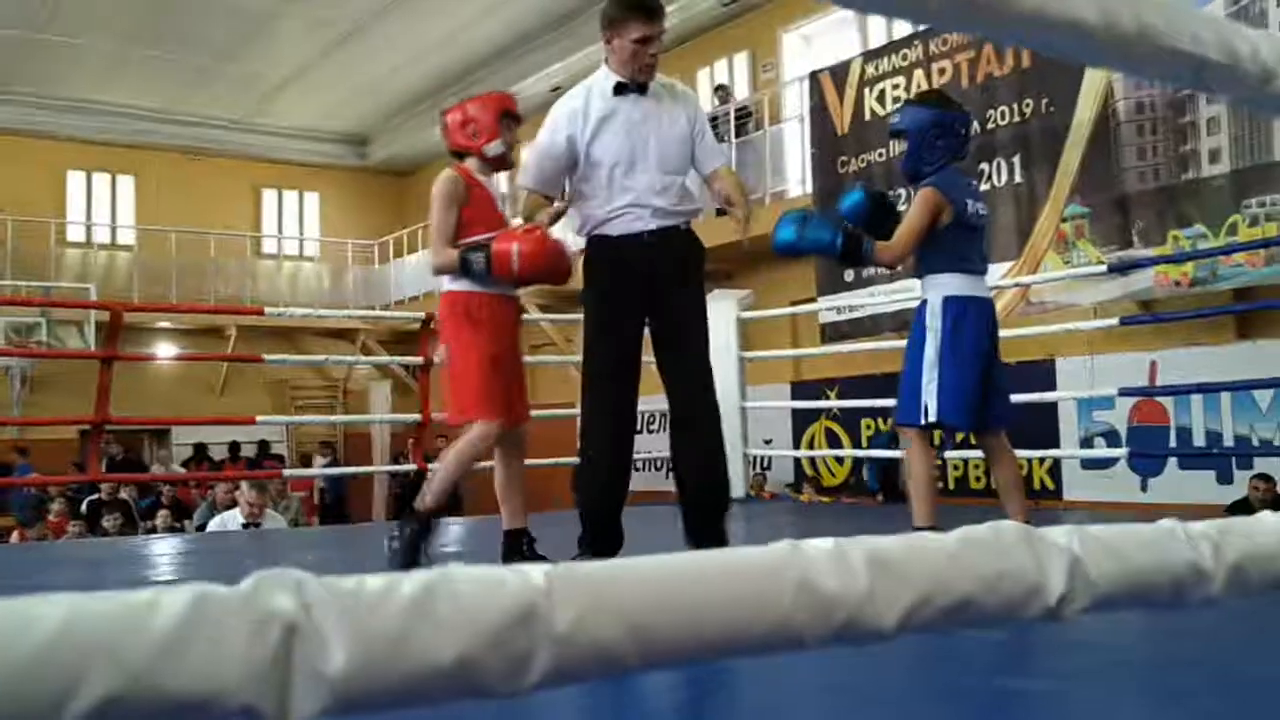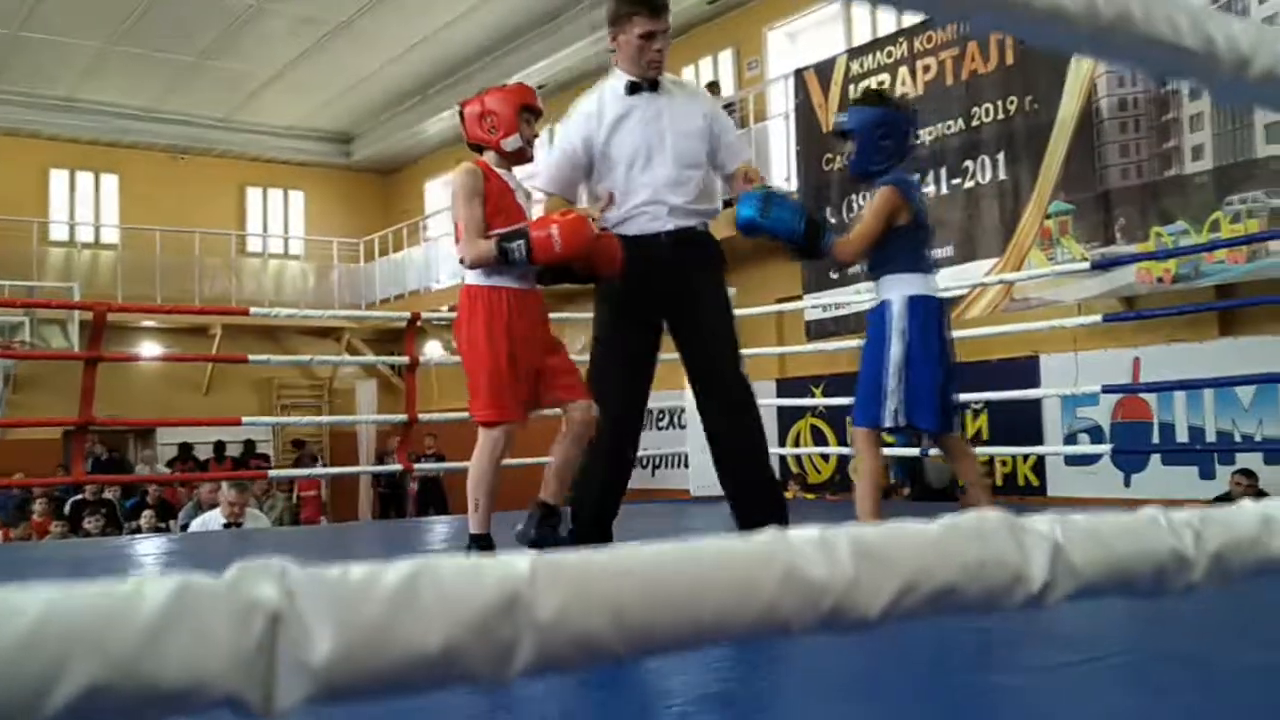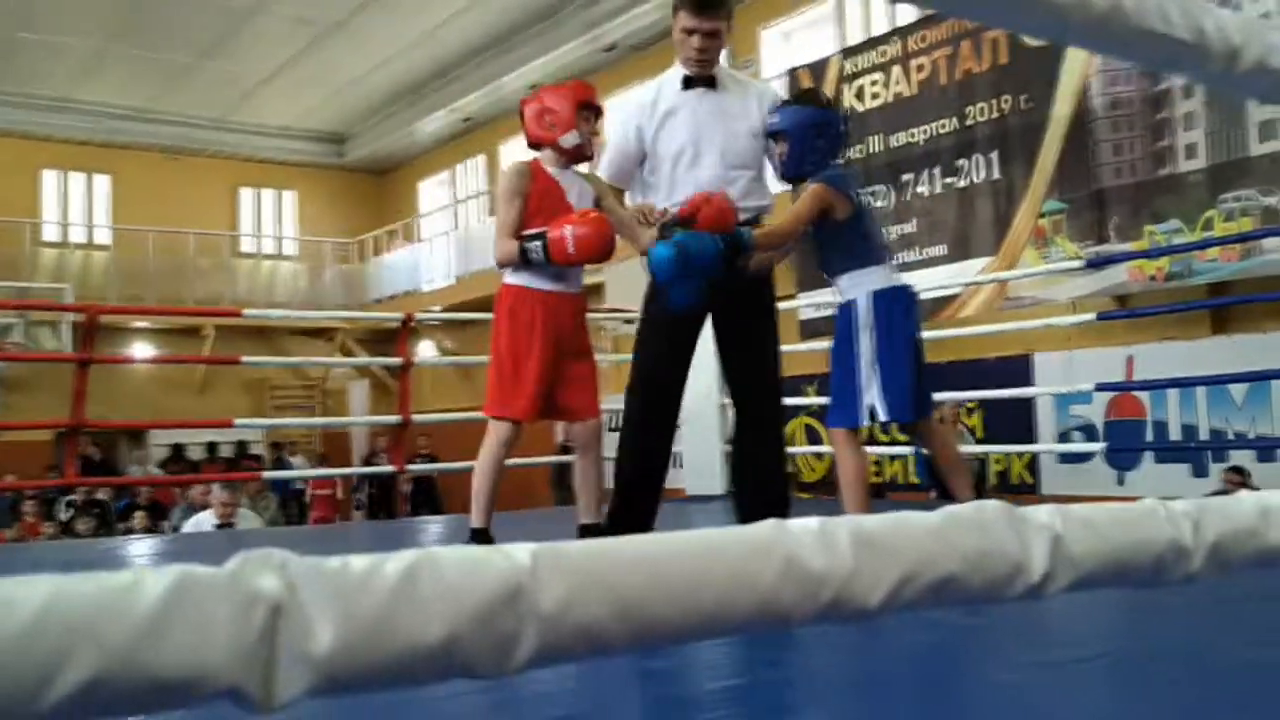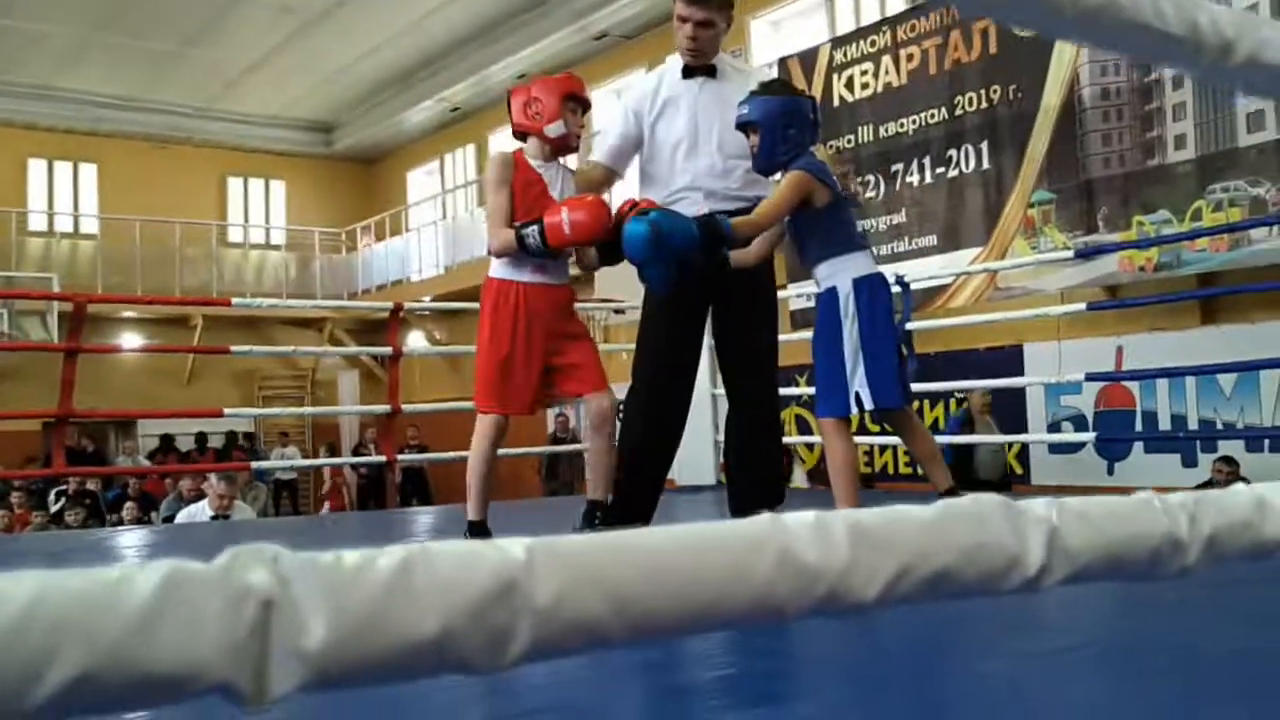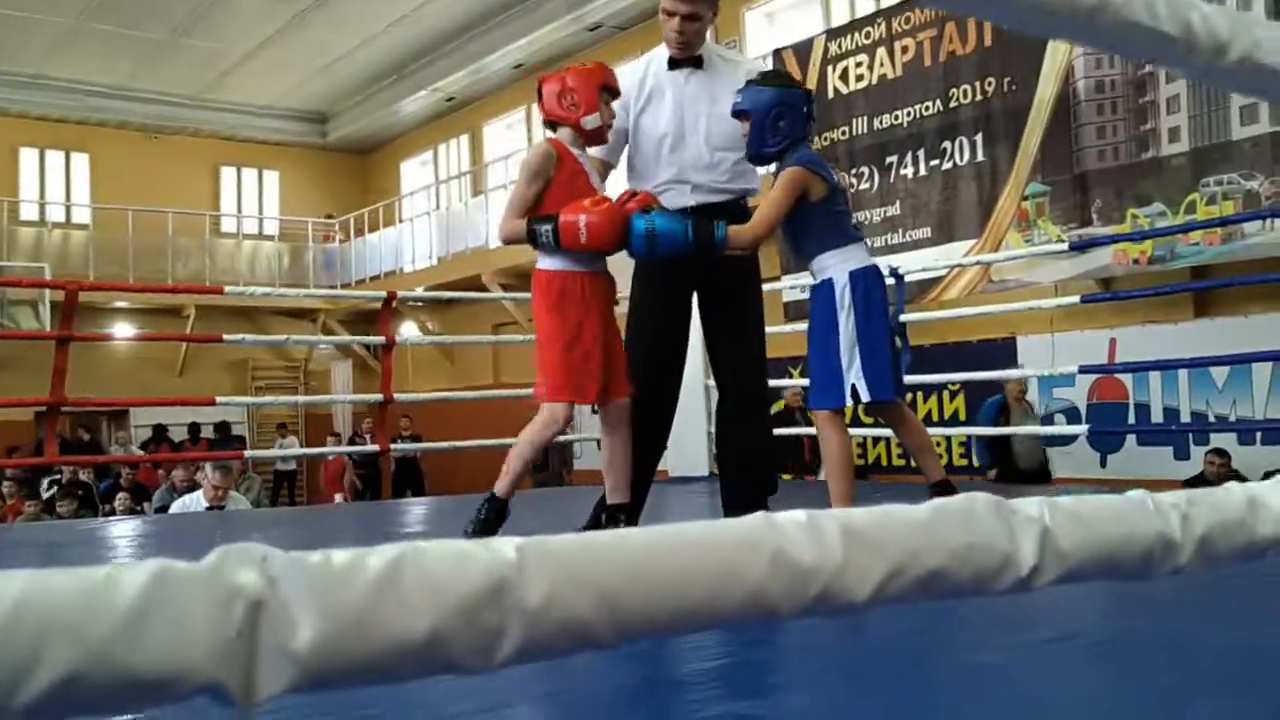
dt=0.4s
person 1, frame 1
left shoulder: (682, 102)
right shoulder: (575, 109)
left elbow: (715, 168)
right elbow: (538, 190)
left wrist: (735, 199)
right wrist: (535, 223)
left hip: (675, 251)
right hip: (612, 256)
left knee: (692, 387)
right knee: (608, 394)
left ankle: (707, 530)
right ankle: (598, 539)
person 1, frame 2
left shoulder: (696, 101)
right shoulder: (591, 112)
left elbow: (737, 167)
right elbow: (555, 197)
left wrist: (759, 193)
left hip: (693, 252)
right hip: (630, 258)
left knee: (724, 386)
right knee: (614, 397)
left ankle: (765, 525)
right ankle: (588, 533)
person 1, frame 3
left shoulder: (758, 98)
right shoulder: (648, 102)
right elbow: (610, 184)
right wrist: (635, 221)
left knee: (756, 388)
right knee: (652, 387)
left ankle: (764, 525)
right ankle: (626, 528)
person 1, frame 4
left shoulder: (756, 87)
right shoulder: (649, 92)
right elbow: (603, 165)
left knee: (753, 378)
right knee: (657, 381)
left ankle: (755, 513)
right ankle: (624, 518)
person 1, frame 5
left shoulder: (745, 76)
right shoulder: (634, 81)
right elbow: (599, 158)
left hip: (728, 227)
left knee: (741, 368)
right knee: (648, 371)
left ankle: (748, 506)
person 2, frame 1
left shoulder: (493, 190)
right shoulder: (453, 181)
right elbow: (439, 258)
left wrist: (532, 262)
right wrist: (491, 258)
left hip: (501, 316)
right hip: (468, 313)
left knee: (513, 435)
right knee: (486, 428)
left ankle: (517, 544)
right ankle: (418, 519)
person 2, frame 2
left shoulder: (519, 188)
right shoulder: (471, 175)
right elbow: (472, 252)
left wrist: (575, 261)
right wrist: (532, 243)
left hip: (528, 311)
right hip: (488, 309)
left knee: (583, 413)
right knee: (496, 429)
left ankle: (544, 519)
right ankle: (479, 548)
person 2, frame 3
left shoulder: (591, 187)
right shoulder: (519, 177)
left elbow: (642, 240)
right elbow: (501, 251)
right wrist: (550, 245)
left hip: (570, 313)
right hip: (525, 308)
left knee: (585, 429)
right knee: (504, 427)
left ankle: (592, 538)
right ankle: (478, 538)
person 2, frame 4
left shoulder: (571, 179)
right shoulder: (504, 165)
left elbow: (589, 258)
right elbow: (498, 241)
right wrist: (550, 232)
left hip: (558, 306)
right hip: (510, 301)
left knee: (602, 405)
right knee: (493, 419)
left ankle: (597, 519)
right ankle: (476, 533)
person 2, frame 5
left shoulder: (587, 165)
right shoulder: (546, 154)
right elbow: (507, 229)
left wrist: (624, 223)
right wrist: (562, 231)
left hip: (595, 292)
right hip: (561, 289)
left knee: (618, 408)
right knee: (556, 413)
left ankle: (617, 520)
right ankle: (494, 506)
person 3, frame 1
left shoulder: (933, 189)
right shoulder: (967, 188)
left elbow: (893, 254)
left wrist: (830, 240)
right wrist: (884, 221)
left hip: (947, 311)
right hip: (977, 310)
left knee: (914, 430)
right knee: (989, 432)
person 3, frame 2
left shoulder: (889, 189)
right shoulder: (901, 187)
left elbow: (849, 251)
right elbow: (863, 249)
left wrist: (792, 226)
right wrist: (799, 229)
left hip: (903, 311)
right hip: (922, 310)
left knee: (865, 431)
right knee: (943, 432)
person 3, frame 3
left shoulder: (824, 187)
right shoulder: (834, 182)
left elbow: (775, 237)
right elbow: (779, 243)
left wrist: (712, 247)
left hip: (872, 306)
right hip: (884, 304)
left knee: (844, 429)
right knee: (918, 420)
person 3, frame 4
left shoulder: (802, 174)
right shoulder: (801, 176)
left elbow: (753, 225)
right elbow: (759, 252)
left wrist: (689, 232)
right wrist: (702, 261)
left hip: (851, 293)
right hip: (852, 294)
left knee: (832, 418)
right knee: (894, 409)
right ankle: (952, 501)
person 3, frame 5
left shoulder: (797, 169)
right shoulder: (802, 165)
left elbow: (753, 235)
right elbow: (759, 236)
left wrist: (684, 233)
right wrist: (687, 233)
left hip: (845, 287)
right hip: (849, 286)
left knee: (827, 409)
right knee: (886, 403)
right ankle: (946, 496)
